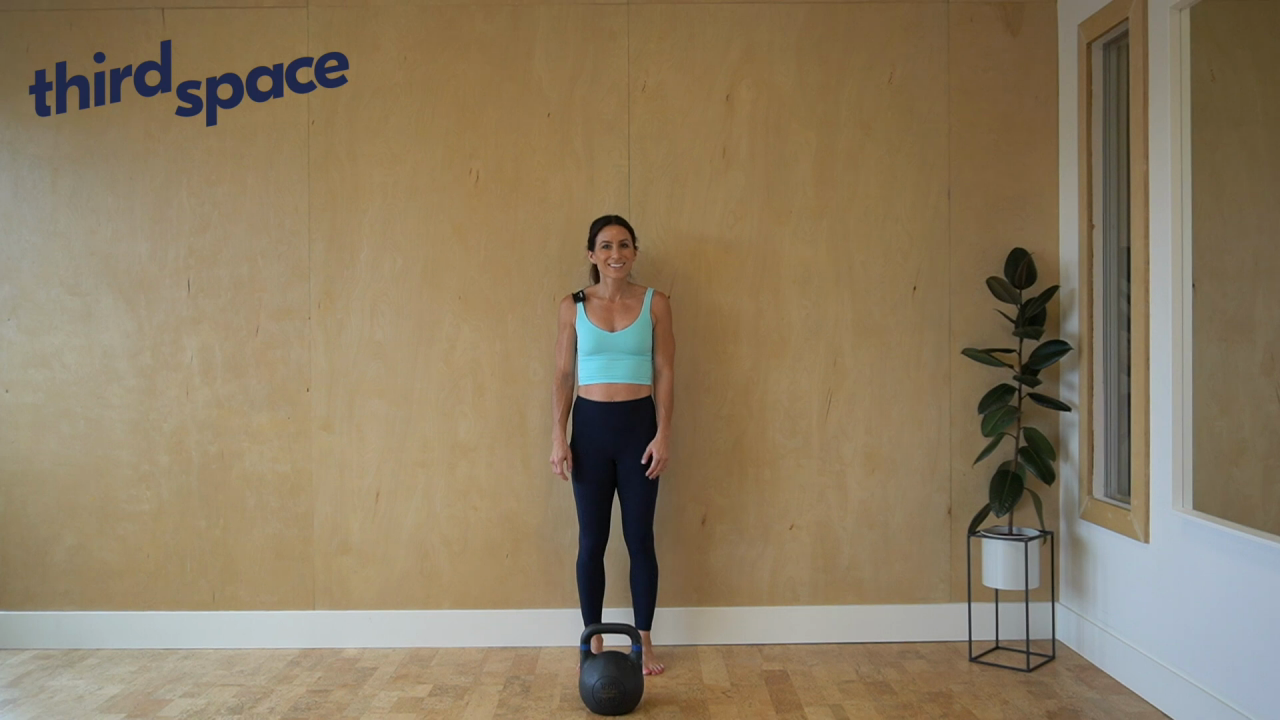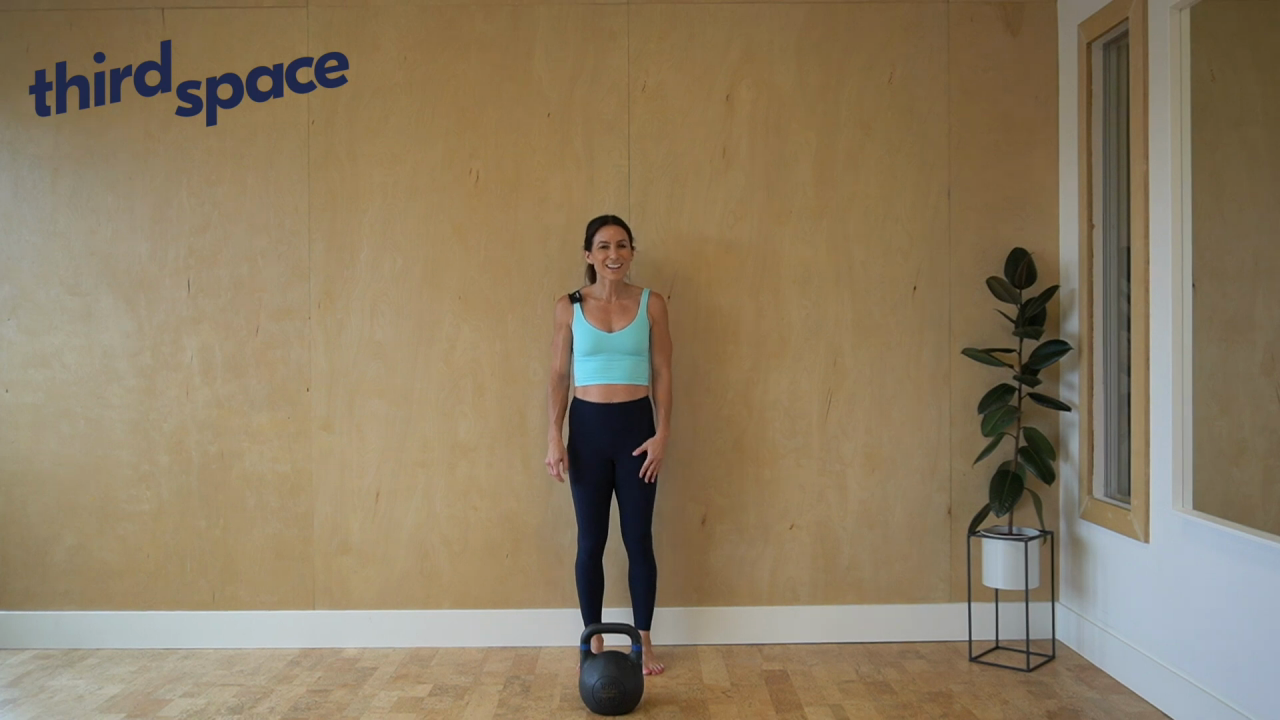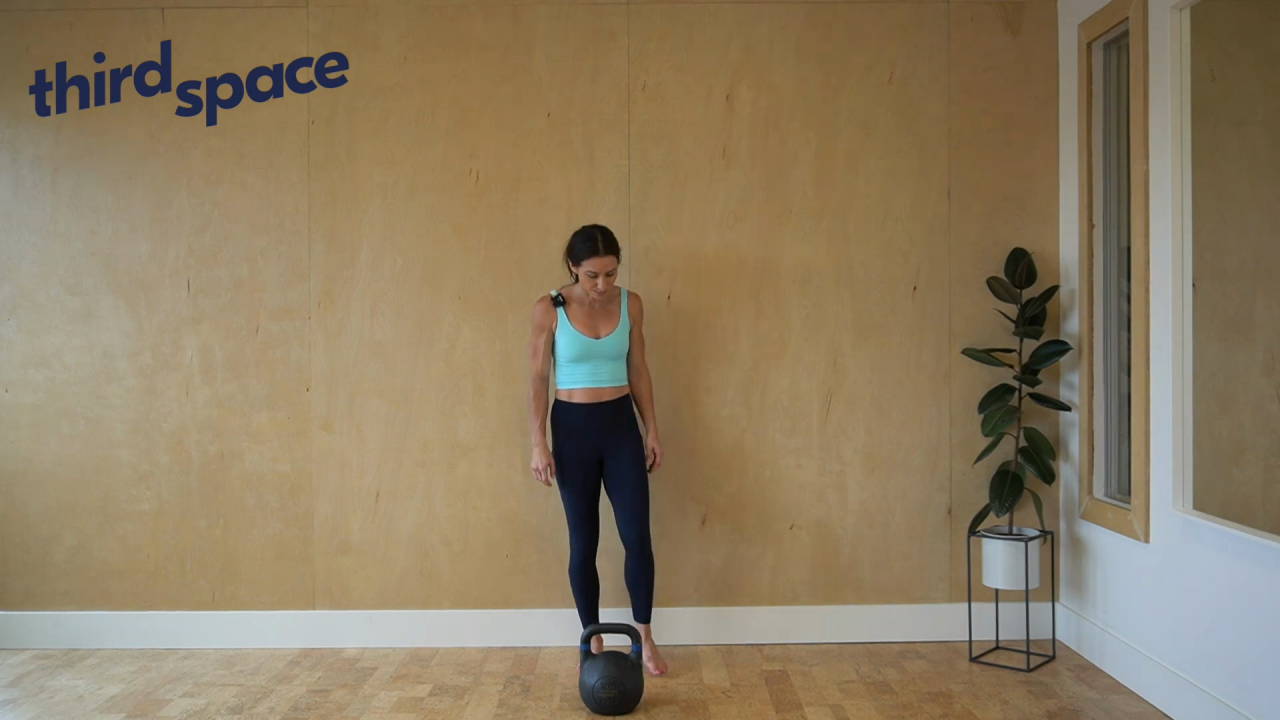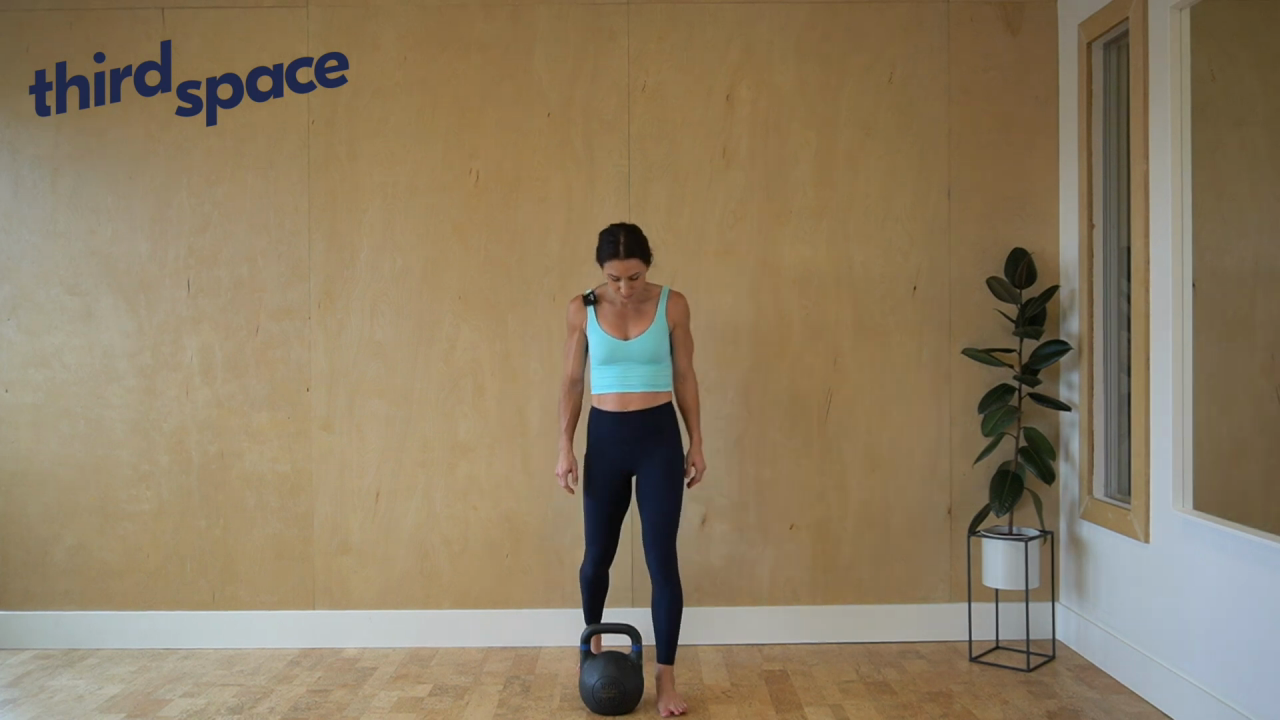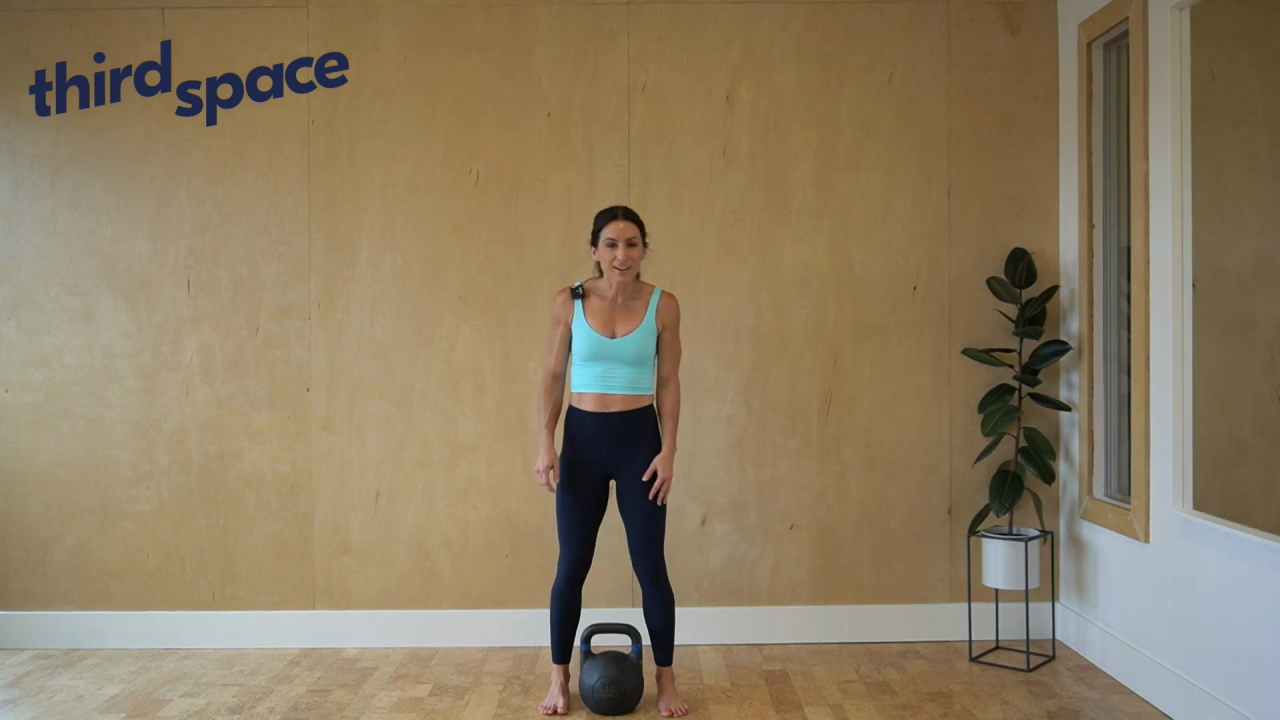
dt=1s
person 1, frame 1
left shoulder: (655, 303)
right shoulder: (573, 305)
left elbow: (664, 373)
right elbow: (564, 375)
left wrist: (662, 434)
right wrist: (558, 436)
left hip: (638, 425)
right hip: (590, 426)
left knee: (640, 538)
right knee: (592, 540)
left ankle: (644, 641)
right ankle: (594, 642)
person 1, frame 2
left shoulder: (652, 304)
right shoulder: (569, 306)
left elbow: (662, 373)
right elbow: (559, 375)
left wrist: (661, 434)
right wrist: (554, 437)
left hip: (636, 426)
right hip: (588, 427)
left knee: (638, 539)
right knee: (590, 541)
left ankle: (643, 641)
right ankle: (594, 641)
person 1, frame 3
left shoulder: (630, 303)
right shoulder: (548, 308)
left elbow: (638, 370)
right elbow: (538, 378)
left wrist: (652, 430)
right wrist: (539, 442)
left hip: (620, 425)
right hip: (572, 427)
left knee: (637, 536)
right knee: (583, 541)
left ankle: (644, 637)
right ankle: (593, 641)
person 1, frame 4
left shoulder: (672, 304)
right shoulder: (582, 308)
left elbow: (684, 376)
right elbow: (572, 380)
left wrist: (696, 442)
right wrist: (565, 447)
left hip: (659, 436)
right hip: (605, 436)
left knee: (662, 558)
right knee: (598, 553)
left ankle: (666, 676)
right ankle: (594, 639)
person 1, frame 5
left shoulder: (663, 305)
right shoulder: (569, 301)
left elbow: (668, 383)
right elbow: (553, 376)
left wrist: (668, 450)
right wrist: (546, 444)
left hip: (639, 439)
right hip: (583, 438)
left knee: (650, 564)
right knee: (572, 564)
left ankle: (665, 679)
right ankle: (559, 677)
